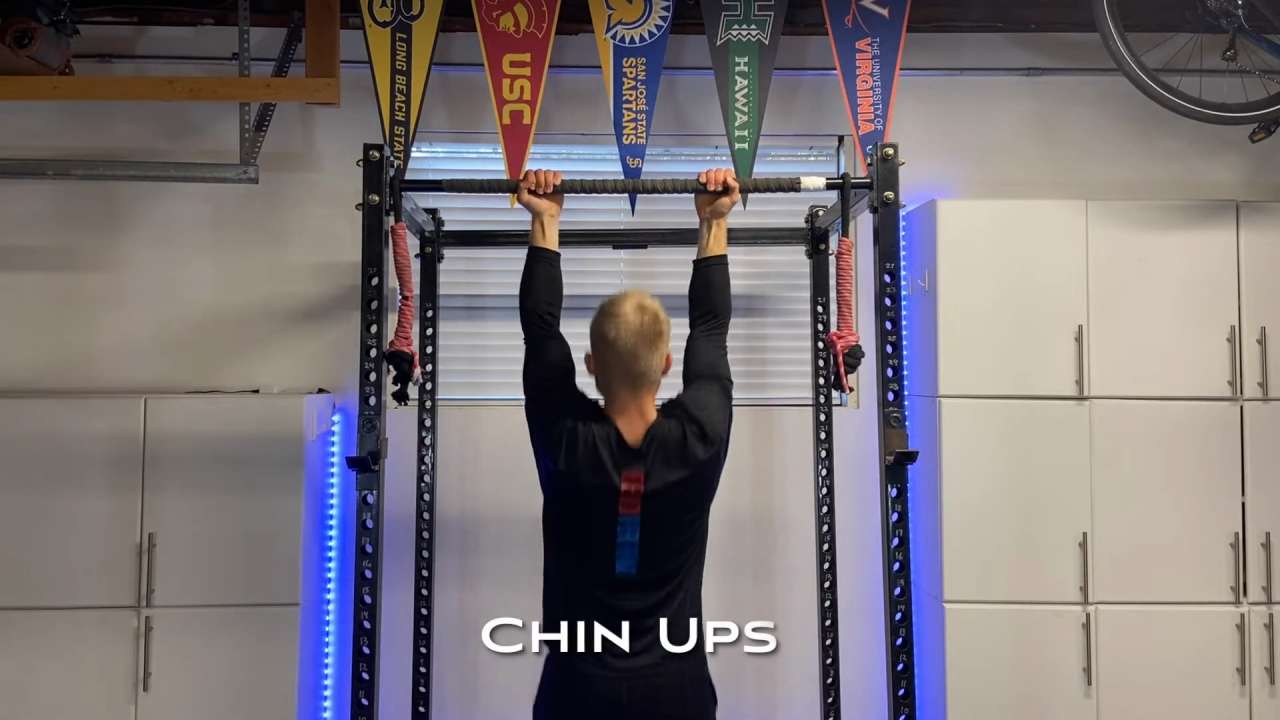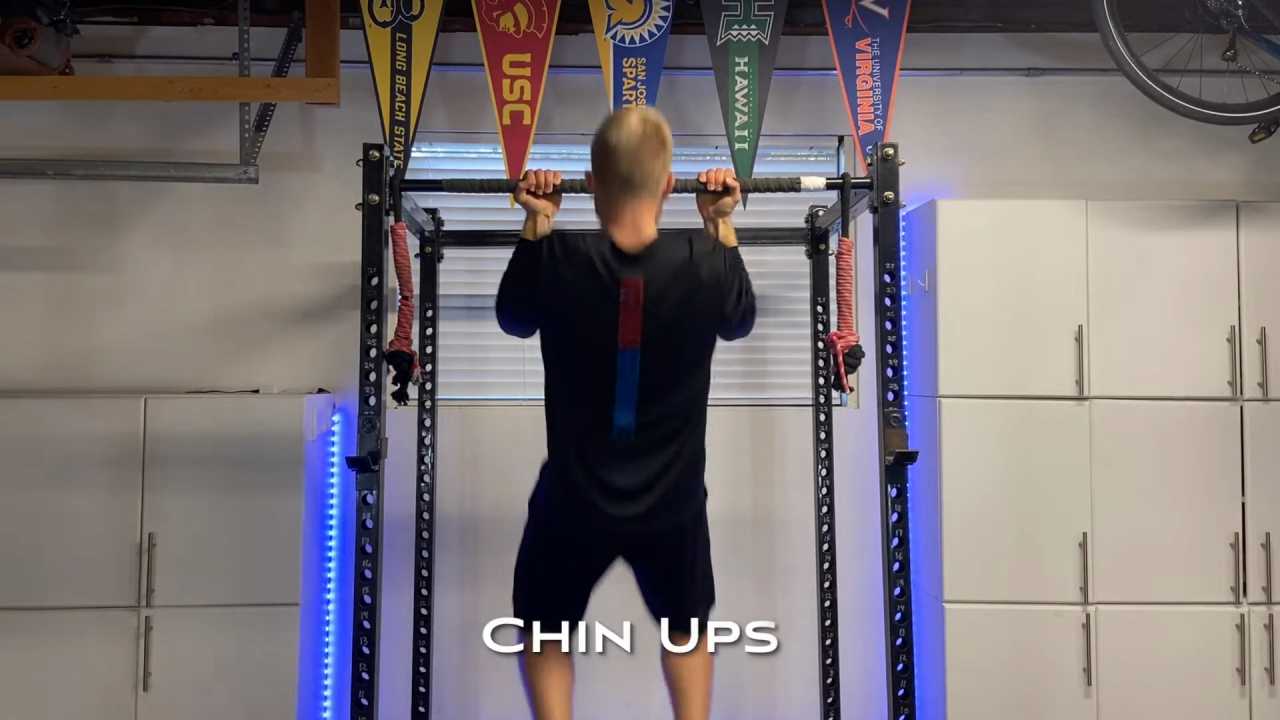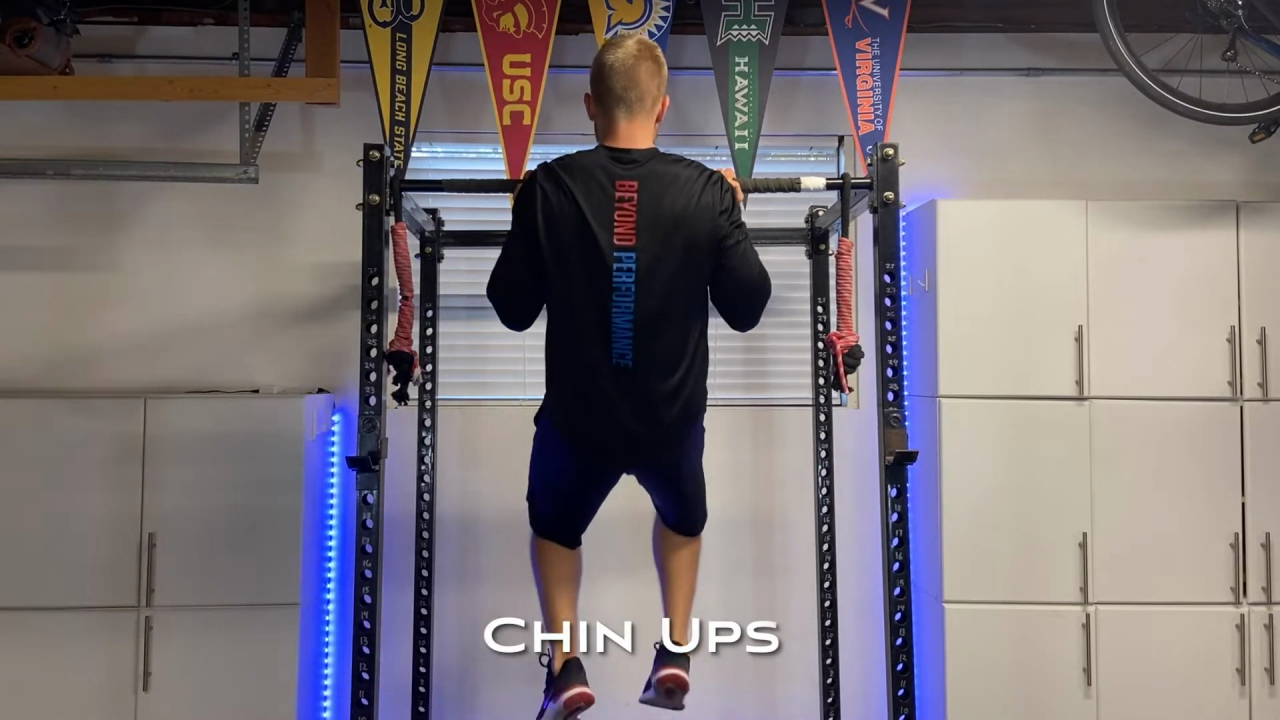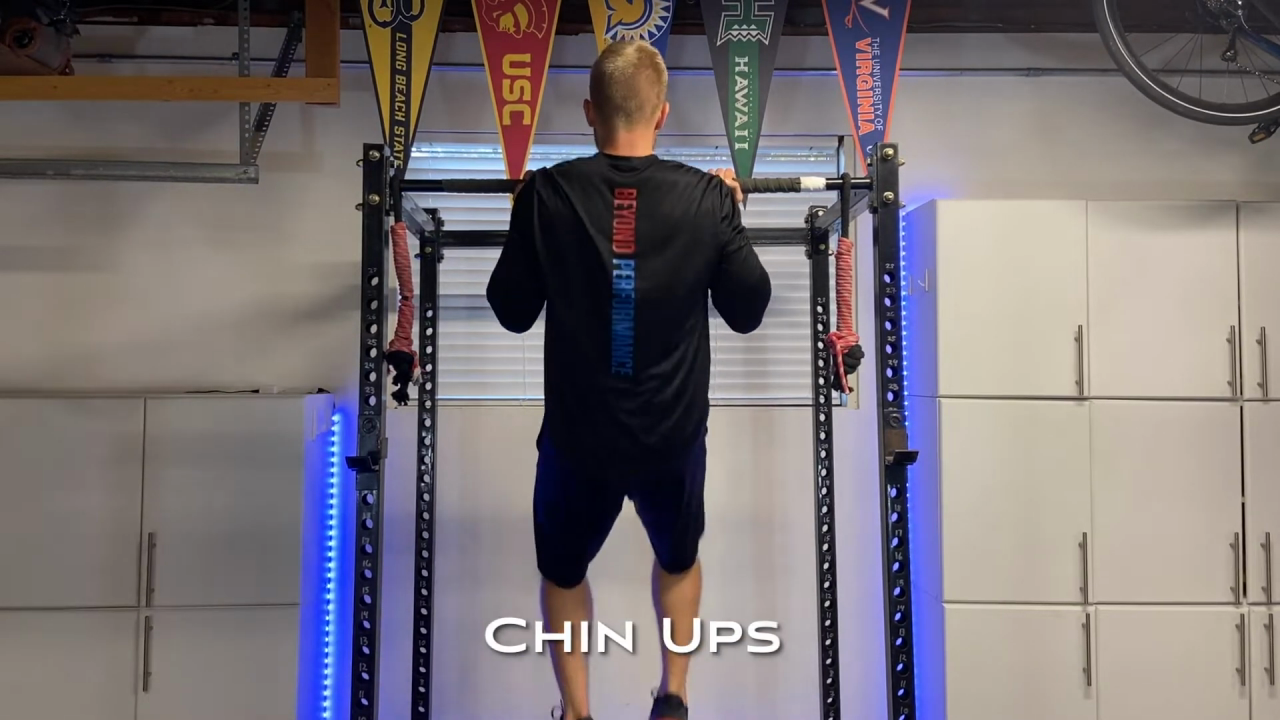
dt=0.4s
person 1, frame 1
left shoulder: (566, 446)
right shoulder: (699, 442)
left elbow: (541, 331)
right elbow: (710, 328)
left wrist: (544, 222)
right wrist: (714, 223)
person 1, frame 2
left shoulder: (557, 267)
right shoulder: (704, 267)
left elbow: (512, 314)
right elbow: (739, 318)
left wrist: (536, 220)
right wrist: (722, 222)
left hip: (572, 506)
right hip: (671, 507)
left knee: (544, 634)
right knee: (686, 632)
person 1, frame 3
left shoulder: (549, 187)
right shoulder: (706, 191)
left elbow: (513, 308)
right elbow: (746, 308)
left hip: (577, 420)
right hip: (671, 420)
left knee: (555, 528)
right knee: (682, 521)
right ankle: (675, 653)
person 1, frame 4
left shoulder: (547, 194)
right shoulder: (705, 198)
left elbow: (512, 309)
right elbow: (748, 310)
left hip: (578, 438)
right hip: (673, 435)
left knee: (562, 572)
right knee: (678, 560)
